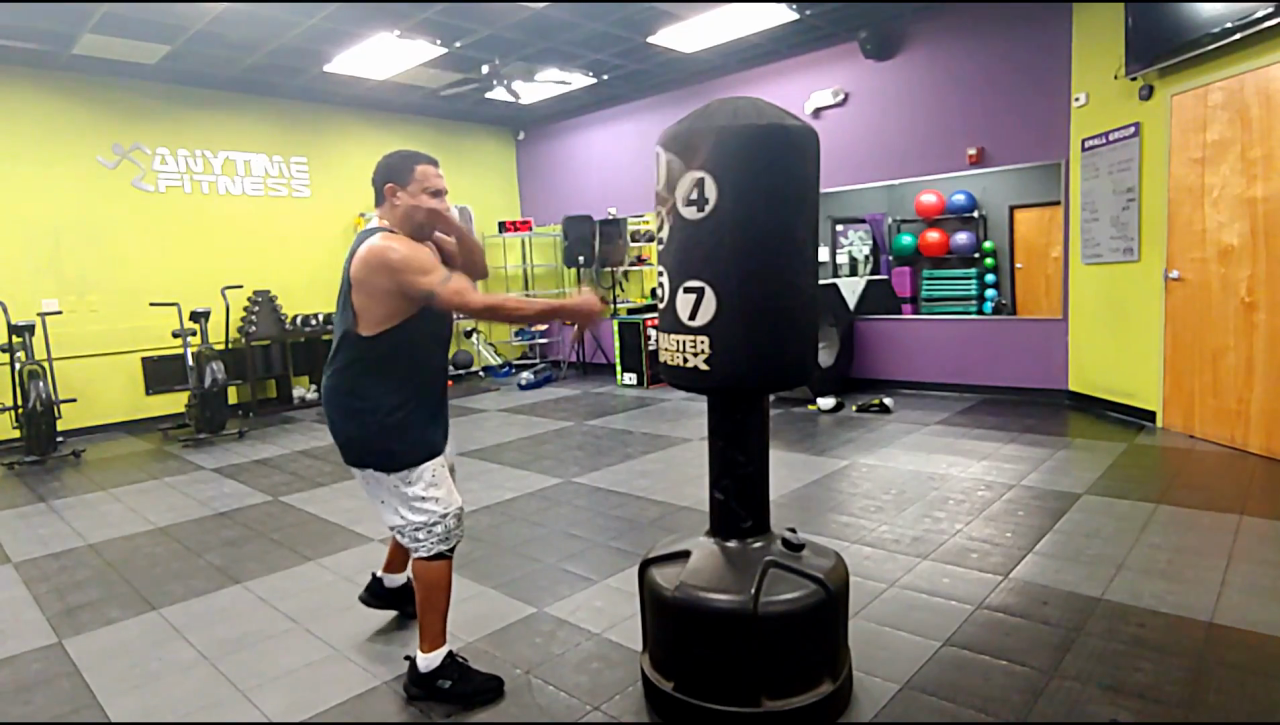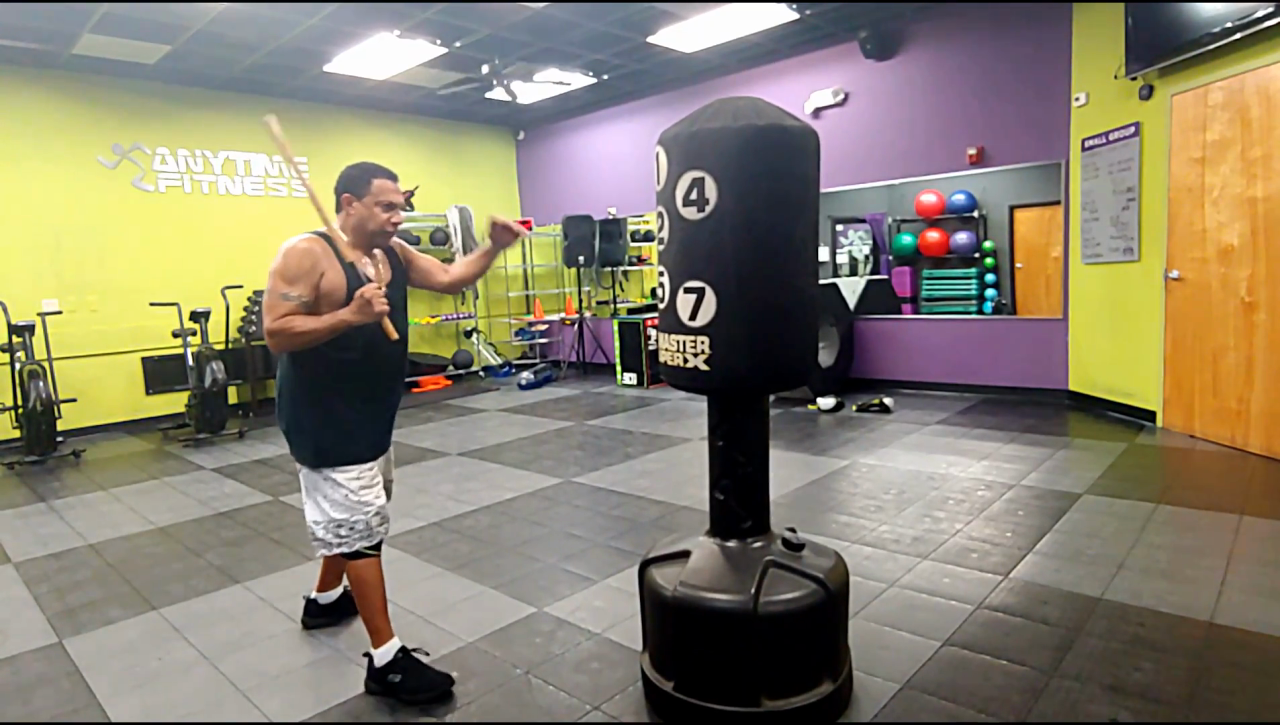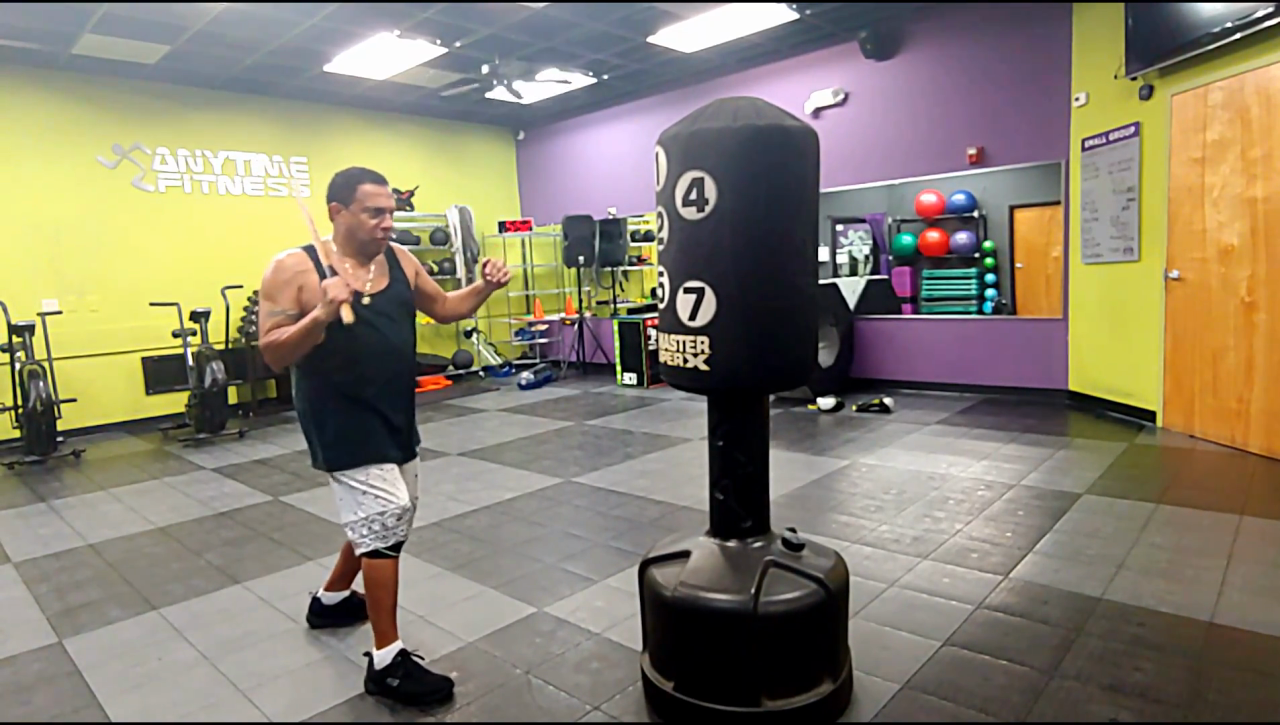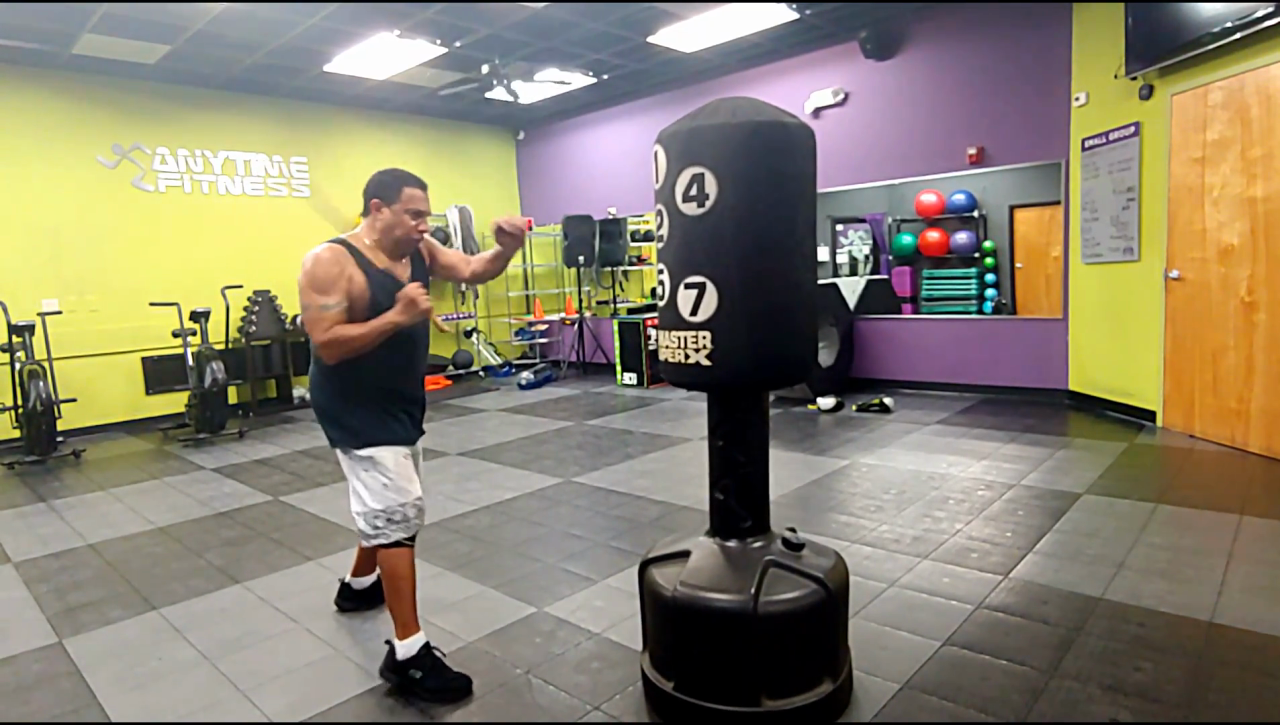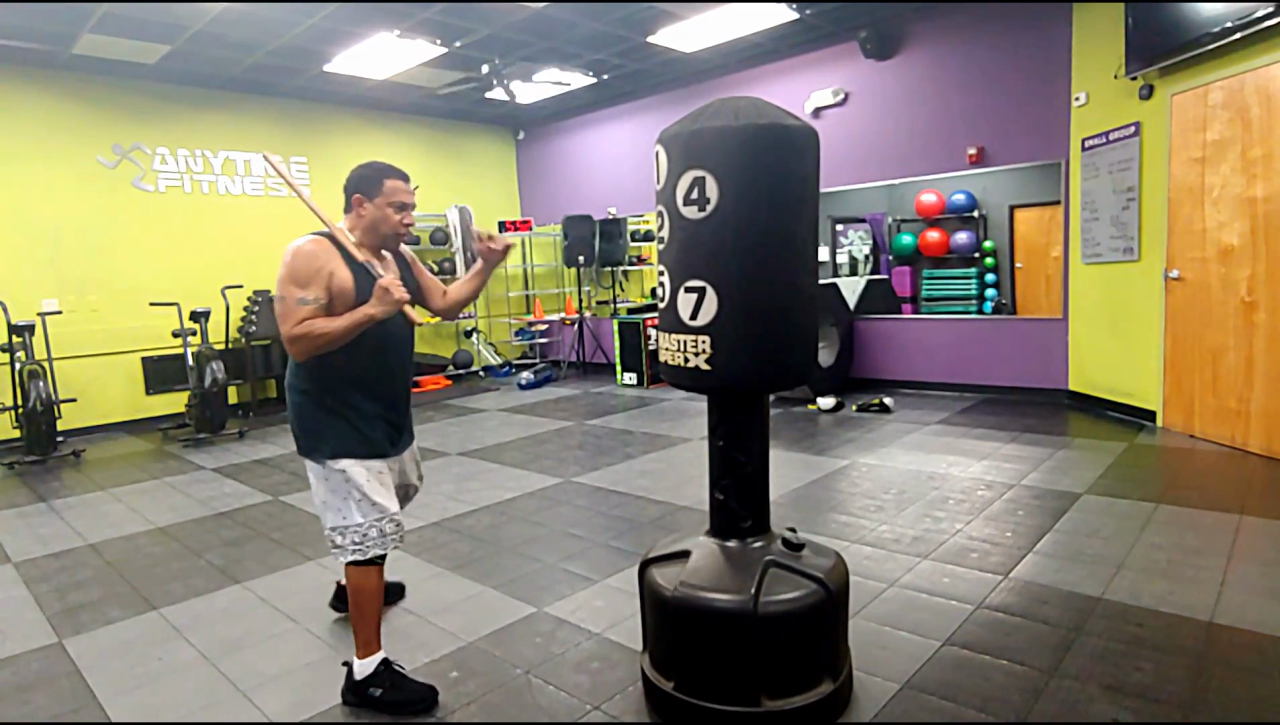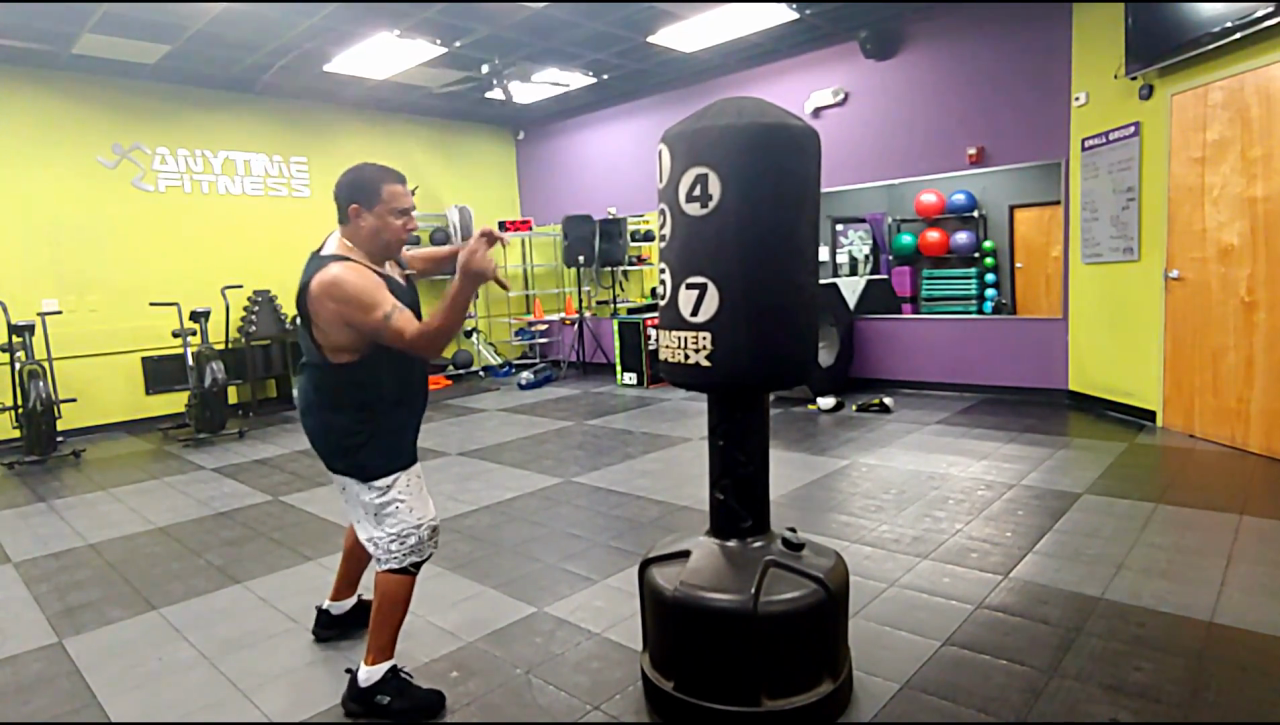
dt=0.7s
person 1, frame 1
left shoulder: (422, 239)
right shoulder: (388, 254)
left elbow: (476, 267)
right elbow: (476, 304)
left wrist: (452, 227)
right wrist: (564, 310)
left hip: (403, 408)
right hip: (375, 417)
left knee: (420, 507)
right knee: (436, 523)
left ankle: (390, 582)
right ankle: (432, 666)
person 1, frame 2
left shoulder: (392, 253)
right shoulder: (304, 254)
left elbow: (449, 278)
right elbow: (276, 334)
left wrist: (493, 246)
right wrist: (351, 315)
left hip: (368, 411)
right hip: (322, 415)
left knee: (354, 515)
right knee: (360, 523)
left ankle: (324, 598)
right ankle: (387, 660)
person 1, frame 3
left shoulder: (399, 259)
right shoulder: (293, 268)
left elbow: (446, 308)
right elbow: (274, 354)
left wrist: (484, 287)
right wrist: (320, 316)
left hip: (395, 418)
right hip: (343, 422)
left knee: (380, 517)
right knee: (384, 521)
left ankle: (331, 598)
right ankle: (387, 662)
person 1, frame 4
left shoulder: (419, 250)
right shoulder: (329, 261)
left elbow: (473, 270)
right elbow: (326, 346)
left wrist: (506, 246)
right wrist: (398, 314)
left hip: (400, 406)
right hip: (355, 411)
left knee: (393, 504)
right knee: (397, 511)
left ankle: (358, 584)
right ankle: (408, 652)
person 1, frame 5
left shoulder: (398, 254)
right shoulder: (312, 255)
left elbow: (447, 303)
right elbow: (298, 341)
left wrist: (485, 265)
right wrist: (373, 310)
left hip: (385, 413)
right hip: (335, 417)
left knee: (394, 495)
right knee: (368, 529)
left ankle: (355, 589)
right ankle: (368, 673)
person 1, frame 6
left shoulder: (364, 248)
right shoulder: (342, 278)
left elbow: (418, 262)
right elbow: (420, 344)
left wrist: (466, 252)
right wrist: (468, 279)
left hip: (354, 416)
right hip: (358, 429)
left knee: (372, 514)
right knee: (408, 538)
left ankle: (340, 609)
